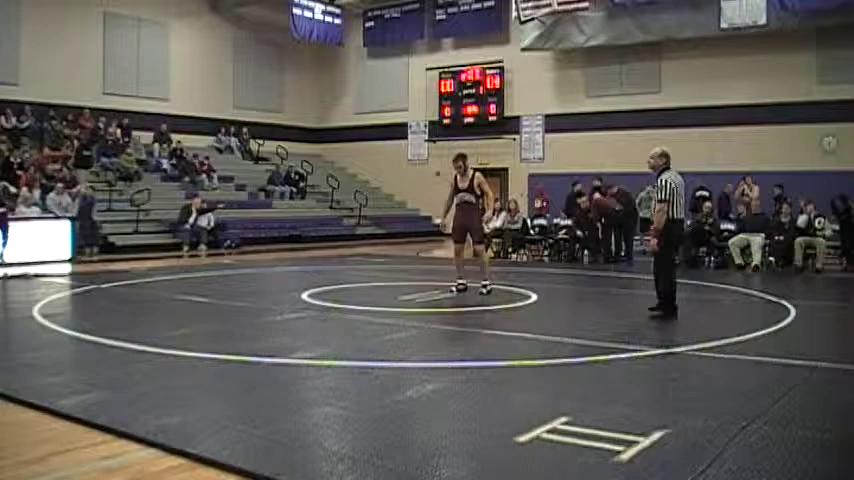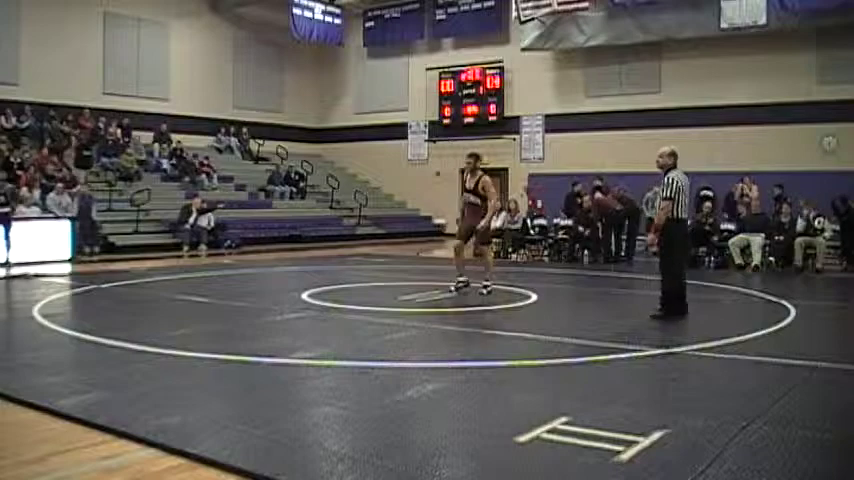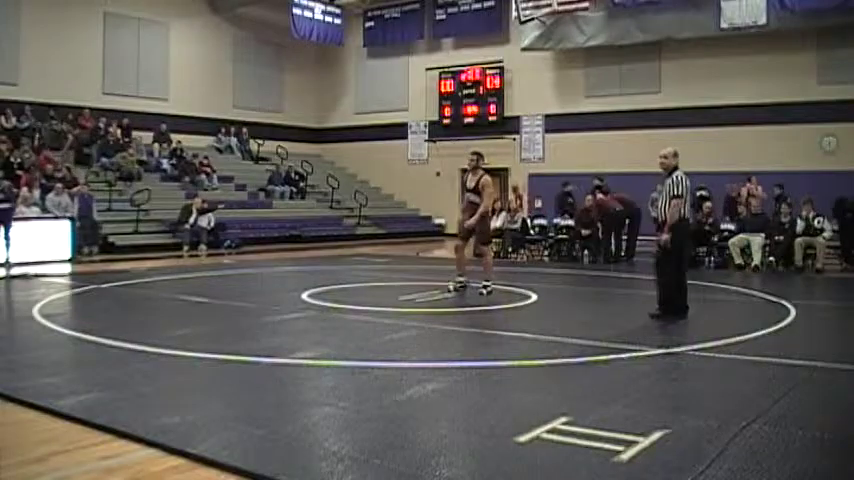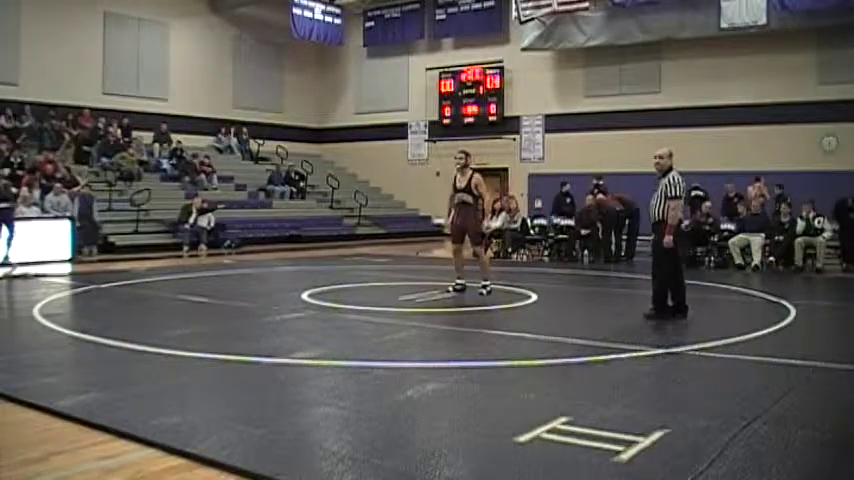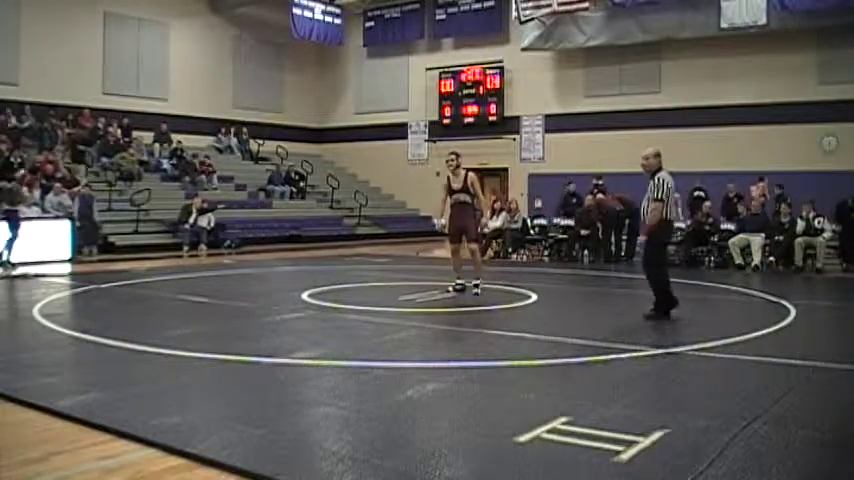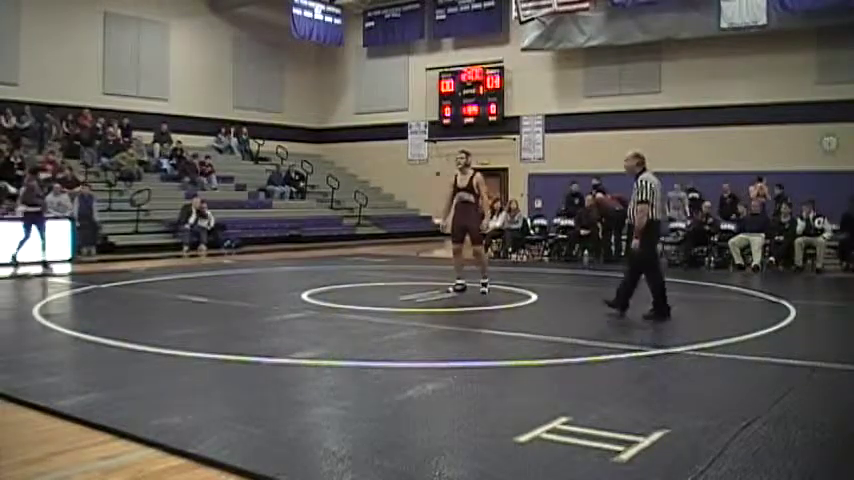
dt=0.4s
person 1, frame 1
left shoulder: (664, 180)
right shoulder: (675, 176)
left elbow: (661, 210)
left wrist: (655, 235)
right wrist: (655, 228)
left hip: (668, 228)
right hip: (676, 225)
left knee: (664, 268)
right knee: (664, 266)
left ankle: (667, 309)
right ankle: (665, 303)
person 1, frame 2
left shoulder: (670, 178)
right shoulder: (681, 176)
left elbow: (665, 208)
left wrist: (653, 231)
left hip: (671, 228)
right hip: (681, 227)
left knee: (668, 269)
right knee: (677, 269)
left ankle: (669, 309)
right ankle: (679, 307)
person 1, frame 3
left shoulder: (676, 177)
right shoulder: (671, 178)
left elbow: (676, 207)
left wrist: (666, 231)
left hip: (674, 229)
right hip: (678, 230)
left knee: (664, 267)
right knee: (678, 270)
left ankle: (667, 308)
right ankle: (679, 308)
person 1, frame 4
left shoulder: (672, 179)
right shoulder: (664, 179)
left elbow: (674, 208)
left wrist: (669, 233)
left hip: (666, 229)
right hip: (663, 229)
left knee: (660, 269)
right knee: (673, 270)
left ankle: (661, 309)
right ankle: (679, 307)
person 1, frame 5
left shoulder: (659, 179)
right shoulder: (659, 178)
left elbow: (656, 209)
left wrist: (645, 232)
left hip: (657, 228)
right hip: (658, 228)
left knee: (655, 268)
right knee: (652, 266)
left ankle: (662, 309)
right ankle: (667, 300)
person 1, frame 6
left shoulder: (643, 181)
right shoulder: (647, 179)
left elbow: (643, 211)
left wrist: (637, 237)
left hip: (646, 230)
right hip: (647, 229)
left knee: (651, 270)
right knee: (633, 267)
left ankle: (661, 309)
right ankle: (620, 301)
person 2, frame 1
left shoulder: (477, 177)
right shoulder: (455, 178)
left elbow: (489, 195)
right elbow: (450, 199)
left wrist: (489, 211)
right wrist: (443, 216)
left hip: (474, 216)
right hip: (459, 216)
left knee: (479, 249)
right knee: (457, 249)
left ankle: (486, 283)
right ankle: (461, 282)
person 2, frame 2
left shoulder: (485, 180)
right shoulder: (466, 176)
left elbow: (493, 200)
left wrist: (486, 219)
right wrist: (461, 213)
left hip: (481, 218)
right hip: (468, 217)
left knee: (484, 250)
right knee: (457, 246)
left ankle: (488, 283)
right ankle: (461, 279)
person 2, frame 3
left shoulder: (485, 179)
right shoulder: (467, 176)
left elbow: (487, 202)
left wrist: (474, 218)
right wrist: (463, 214)
left hip: (480, 218)
right hip: (467, 216)
left knee: (484, 250)
right knee: (458, 246)
left ankle: (488, 284)
right ankle: (461, 279)
person 2, frame 4
left shoulder: (476, 178)
right shoulder: (455, 178)
left elbow: (485, 198)
right elbow: (451, 199)
right wrist: (447, 218)
left hip: (472, 216)
right hip: (458, 217)
left knee: (478, 250)
right knee: (456, 249)
left ankle: (486, 283)
right ankle: (460, 282)
person 2, frame 5
left shoulder: (470, 176)
right shoulder: (447, 180)
left elbow: (480, 197)
right elbow: (443, 200)
right wrist: (439, 218)
left hip: (469, 214)
right hip: (454, 216)
left knee: (473, 248)
right knee: (454, 249)
left ankle: (476, 282)
right ankle: (459, 282)
person 2, frame 6
left shoulder: (477, 177)
right shoulder: (455, 178)
left elbow: (484, 199)
right elbow: (450, 199)
left wrist: (485, 218)
right wrist: (444, 218)
left hip: (473, 216)
right hip: (458, 216)
left knee: (478, 250)
right knee: (456, 249)
left ankle: (485, 280)
right ankle: (460, 282)
